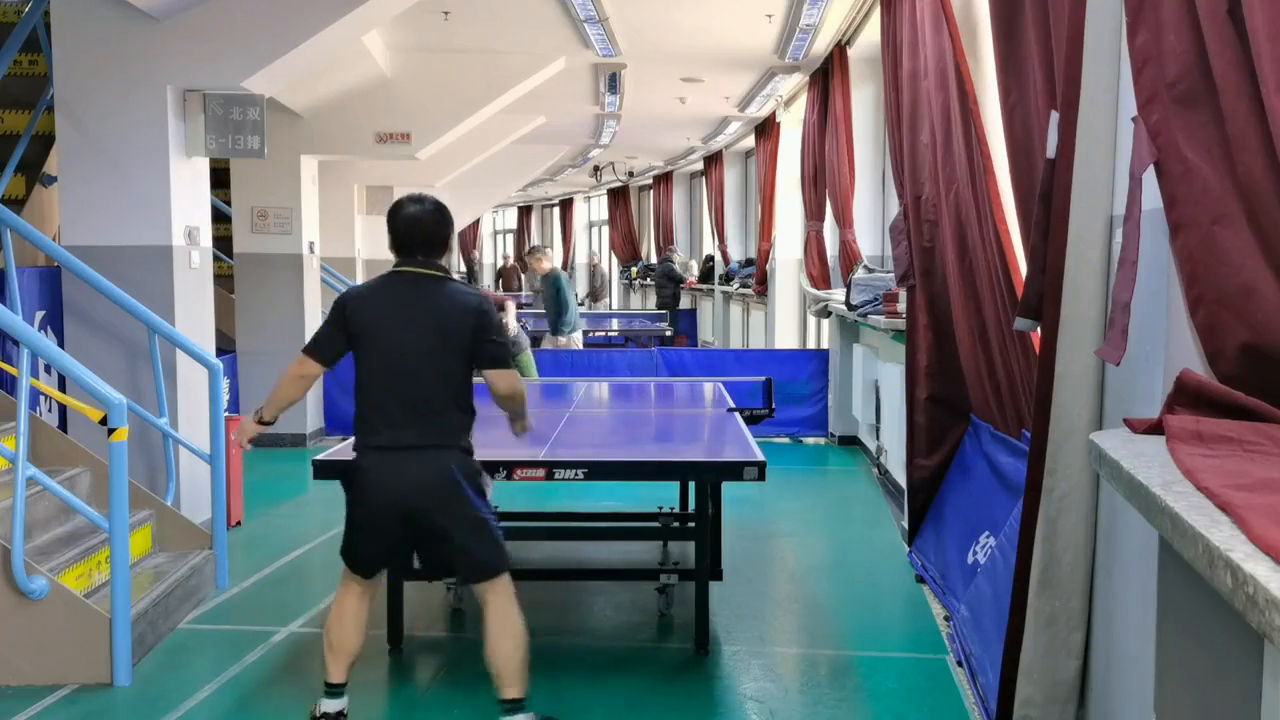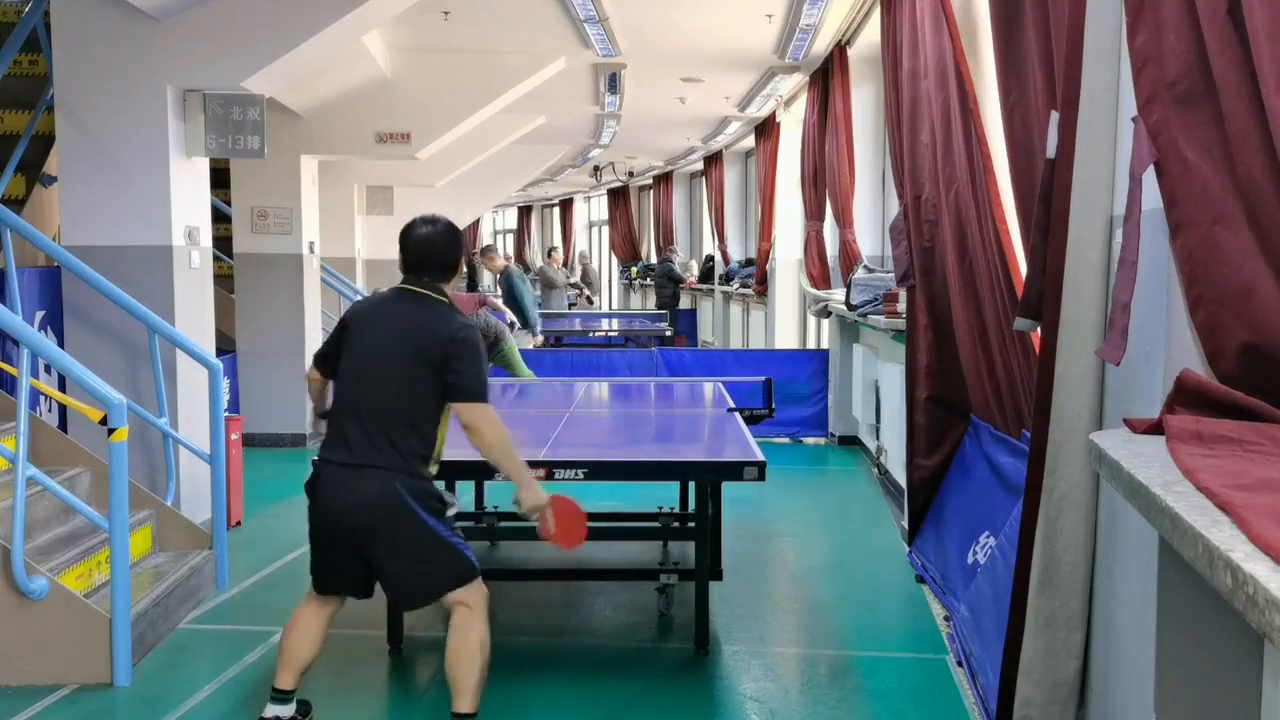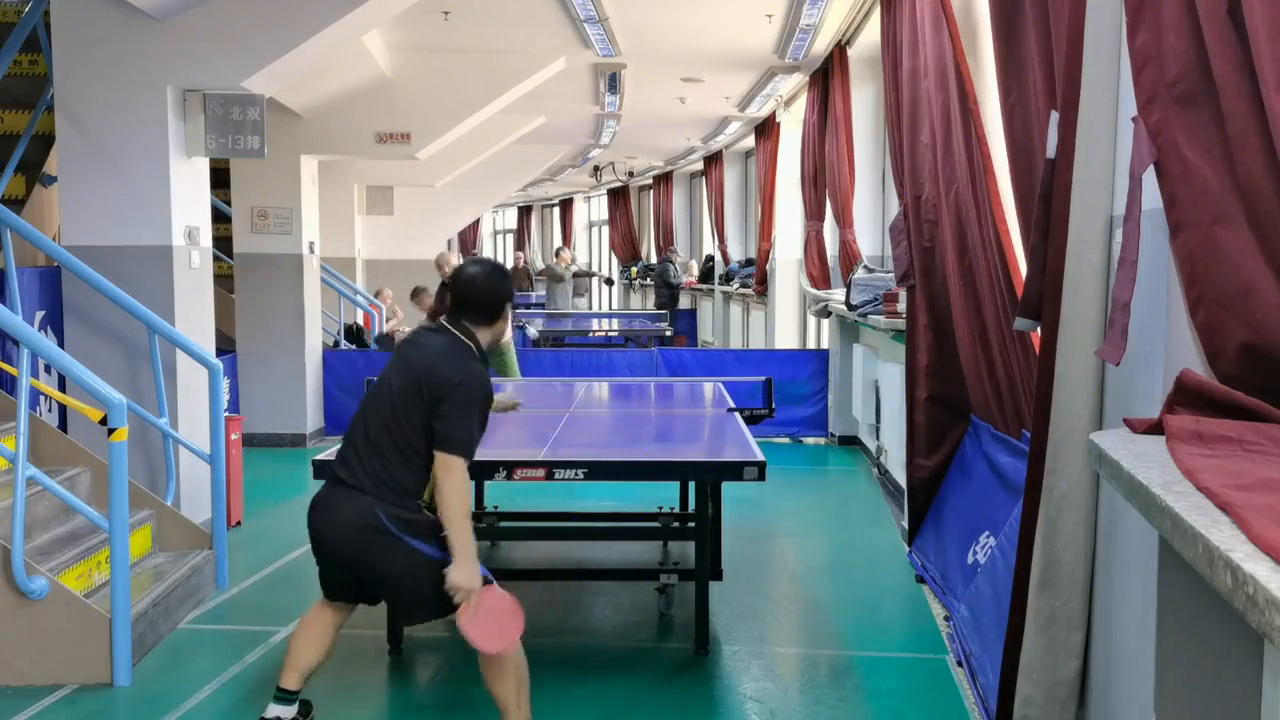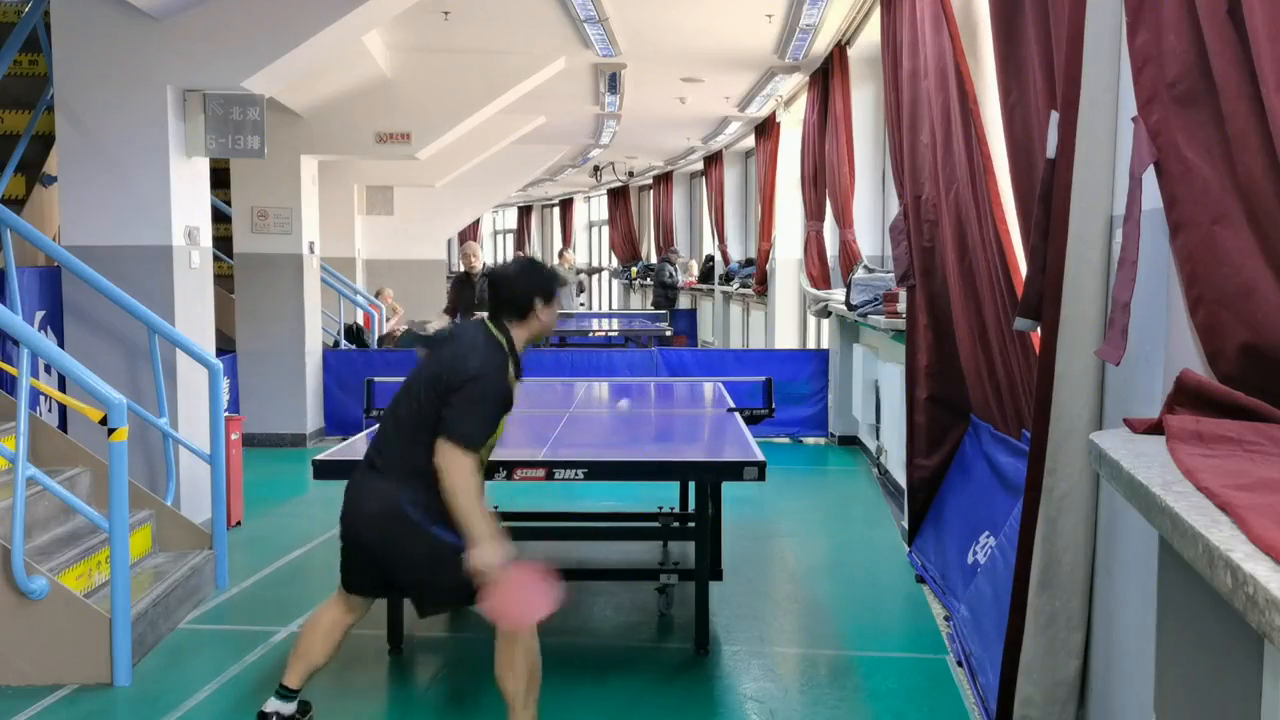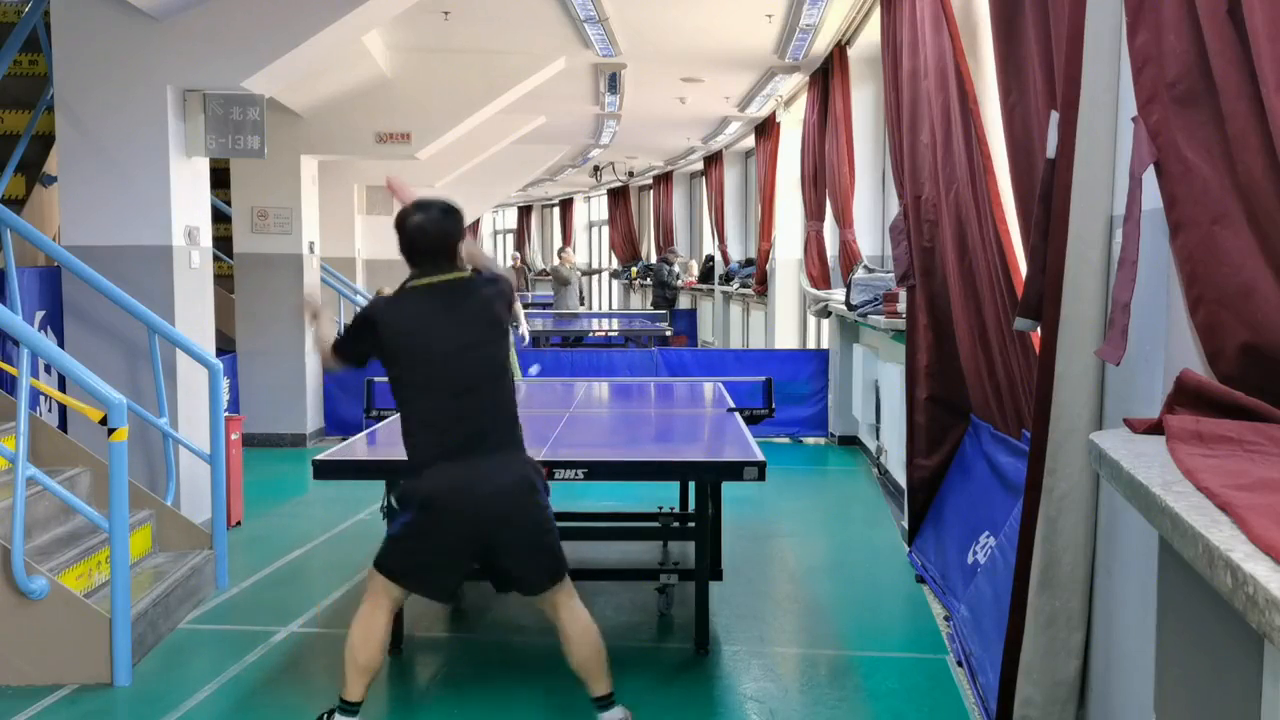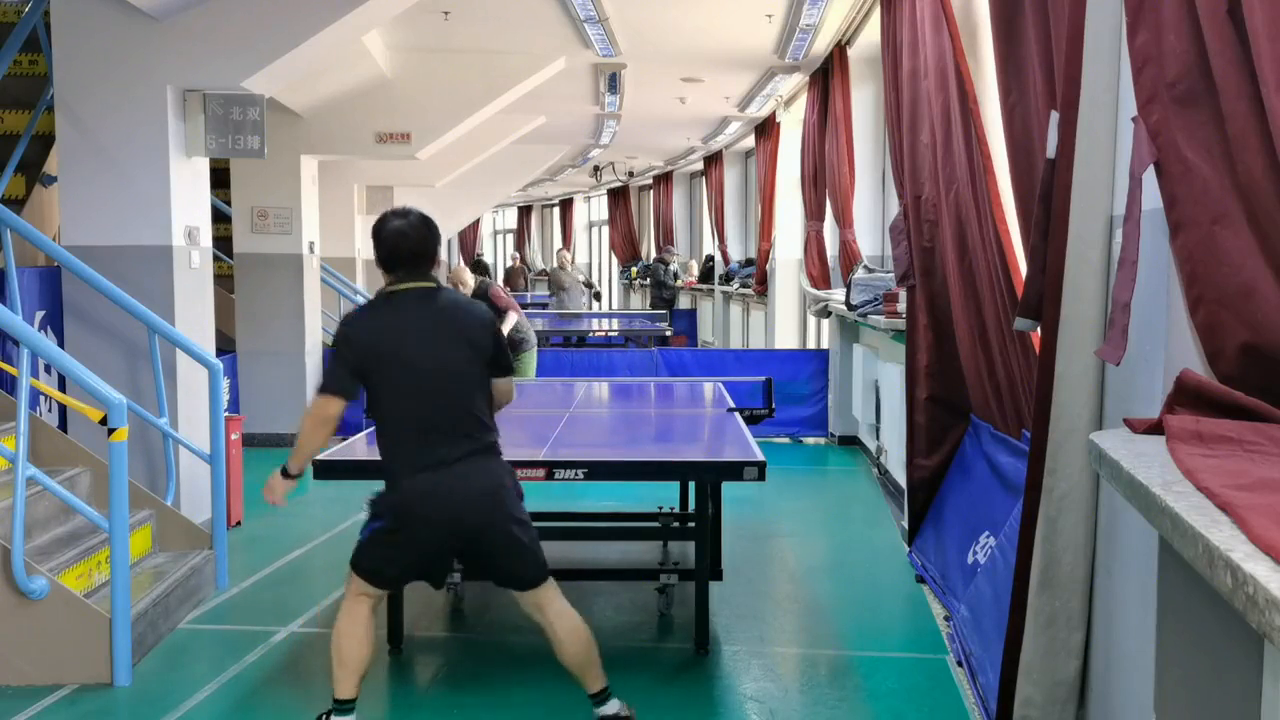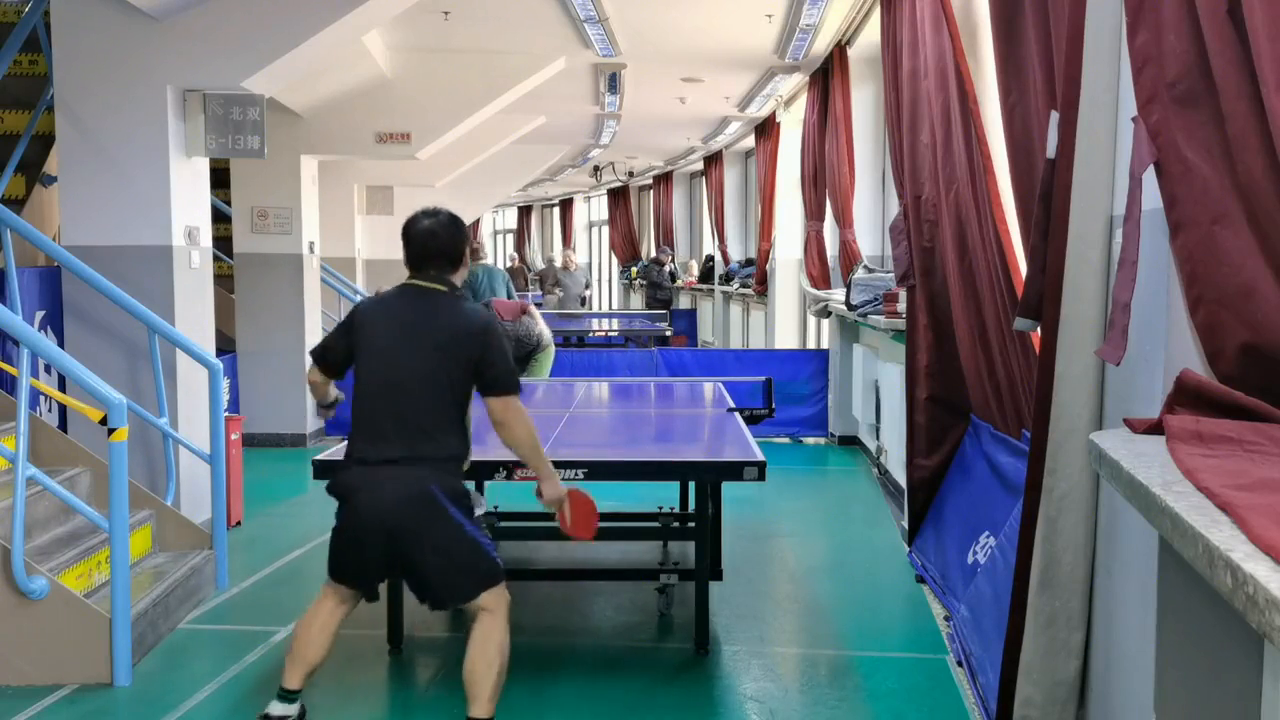
dt=0.3s
person 1, frame 1
left shoulder: (357, 301)
right shoulder: (473, 307)
left elbow: (304, 371)
right elbow: (506, 387)
left wrist: (262, 418)
right wrist: (520, 420)
left hip: (376, 473)
right hip: (446, 474)
left knee: (357, 584)
right knee: (497, 592)
person 1, frame 2
left shoulder: (363, 312)
right shoulder: (457, 333)
left elbow: (317, 376)
right elbow: (475, 421)
left wrist: (324, 413)
right wrist: (525, 482)
left hip: (332, 485)
right hip: (393, 492)
left knee: (322, 597)
right knee: (470, 601)
person 1, frame 3
left shoulder: (425, 343)
right shoulder: (466, 376)
right elbow: (449, 472)
right wrist: (464, 557)
left hip: (331, 510)
right hip: (379, 523)
left knee: (335, 604)
person 1, frame 4
left shoulder: (468, 335)
right shoulder: (486, 372)
right elbow: (453, 461)
right wrist: (485, 541)
left hip: (364, 500)
right hip: (406, 510)
left knee: (349, 601)
person 1, frame 5
left shoulder: (385, 316)
right shoulder: (490, 293)
left elbow: (336, 357)
left wrist: (317, 317)
left hip: (439, 494)
right hip: (511, 484)
left knee: (380, 597)
right knee: (560, 602)
person 1, frame 6
left shoulder: (359, 326)
right shoulder: (475, 314)
left elbow: (326, 410)
right elbow: (503, 393)
left wrist: (289, 472)
left hip: (415, 498)
right hip: (487, 486)
left knee: (360, 595)
right knee: (544, 601)
person 1, frame 7
left shoulder: (369, 311)
right shoulder: (479, 324)
left elbow: (318, 374)
right elbow: (508, 415)
left wrist: (327, 401)
right wrist: (546, 478)
left hip: (363, 488)
right hip: (426, 493)
left knee: (337, 593)
right knee: (492, 605)
